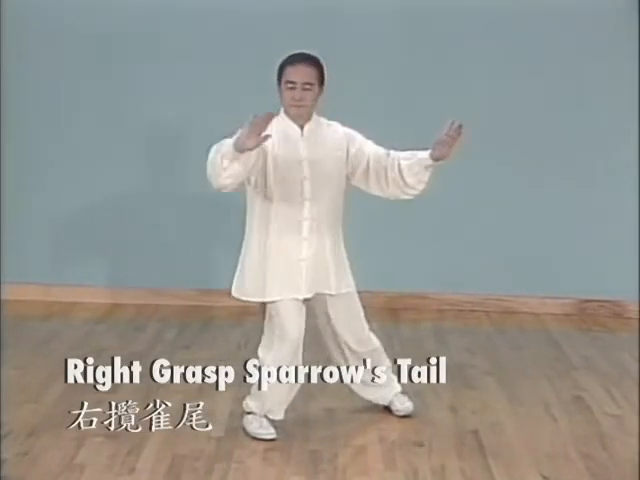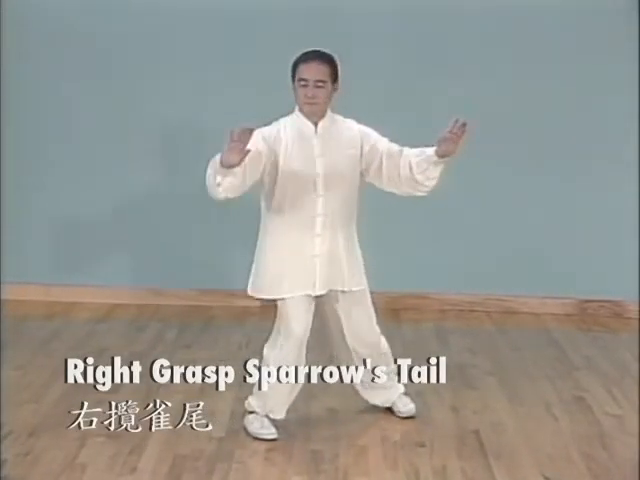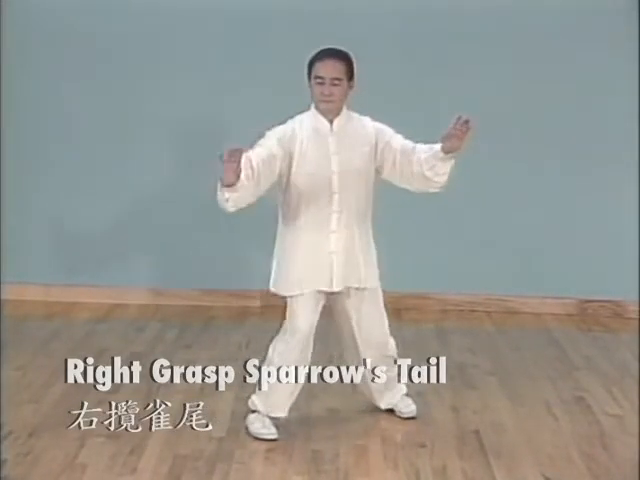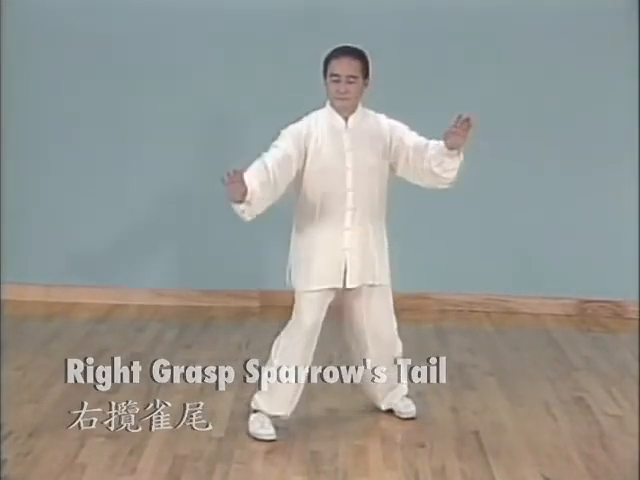
dt=0.2s
person 1, frame 1
left shoulder: (341, 139)
right shoulder: (262, 138)
left elbow: (388, 169)
right elbow: (224, 172)
left wrist: (430, 157)
right wrist: (239, 147)
left hip: (327, 259)
right hip: (278, 261)
left knee: (353, 332)
right knee: (285, 340)
left ankle: (385, 390)
right ankle: (259, 410)
person 1, frame 2
left shoulder: (356, 137)
right shoulder: (273, 137)
left elbow: (401, 167)
right elbow: (242, 170)
left wrist: (437, 154)
right wrist: (228, 162)
left hip: (341, 256)
right hip: (290, 258)
left knee: (364, 332)
right knee: (291, 336)
left ankle: (387, 391)
right ankle: (261, 409)
person 1, frame 3
left shoulder: (372, 134)
right shoulder: (289, 134)
left elbow: (414, 164)
right elbow: (257, 169)
left wrist: (444, 151)
right wrist: (233, 179)
left hip: (355, 254)
right hip: (305, 256)
left knee: (372, 331)
right knee: (297, 334)
left ankle: (388, 392)
right ankle: (263, 408)
person 1, frame 4
left shoulder: (386, 130)
right shoulder: (304, 131)
left elbow: (426, 162)
right elbow: (273, 170)
left wrist: (450, 147)
right wrist: (244, 192)
left hip: (368, 250)
right hip: (318, 251)
left knee: (379, 330)
right knee: (302, 330)
left ankle: (389, 393)
right ankle: (266, 408)
